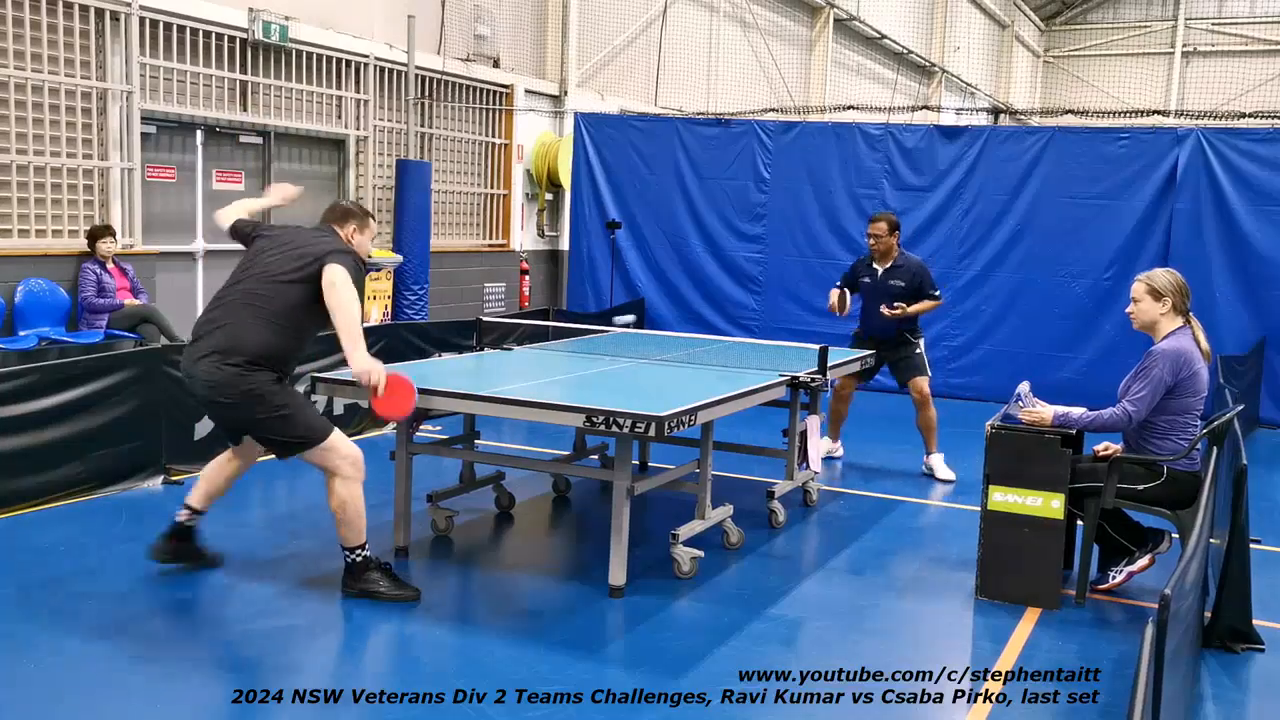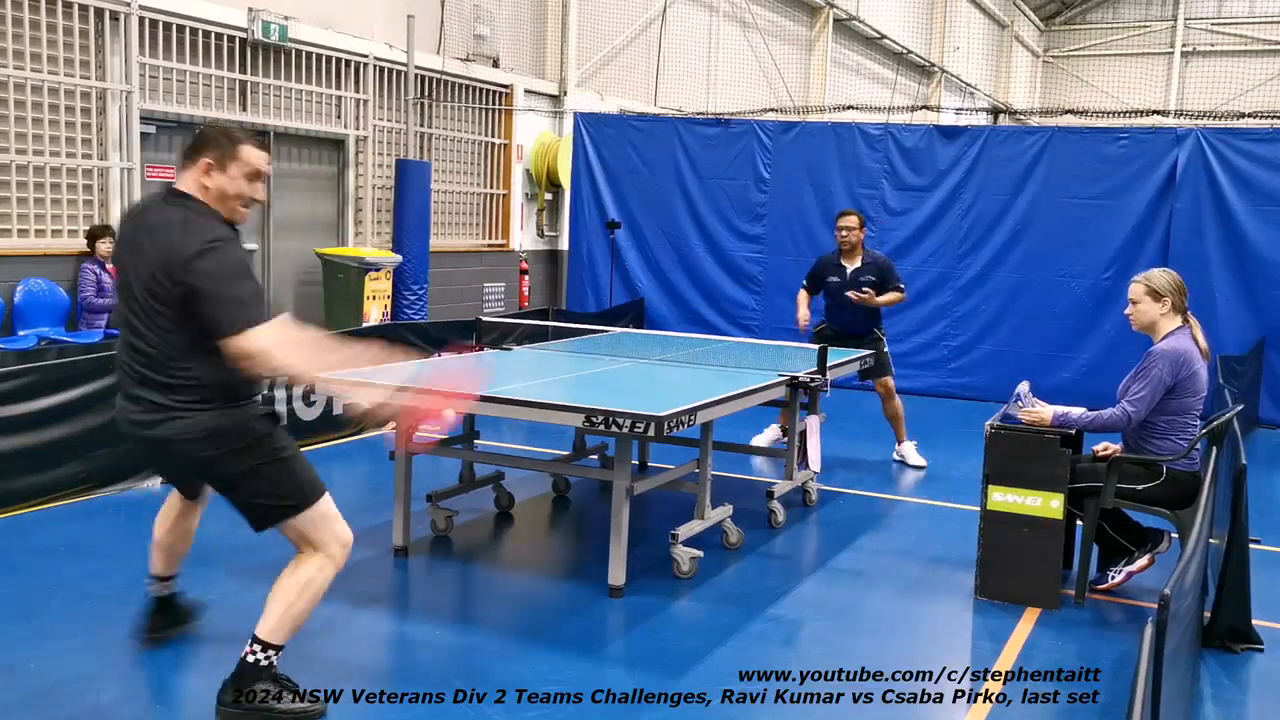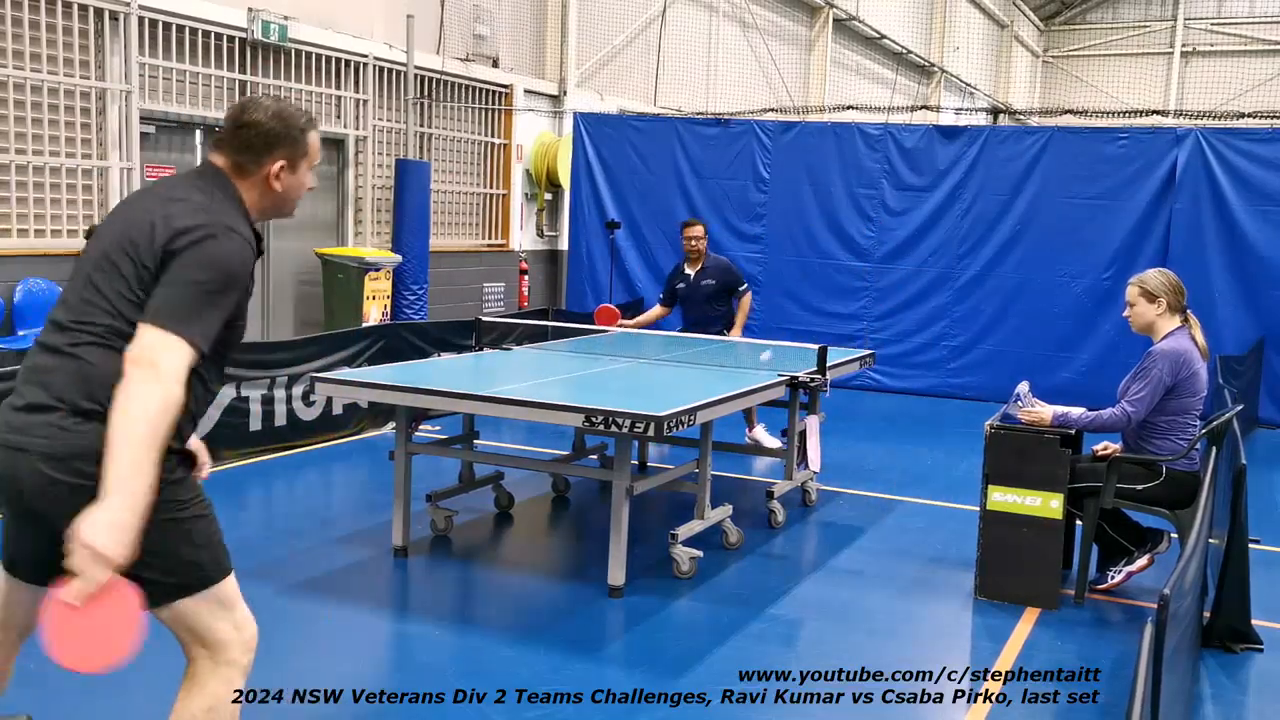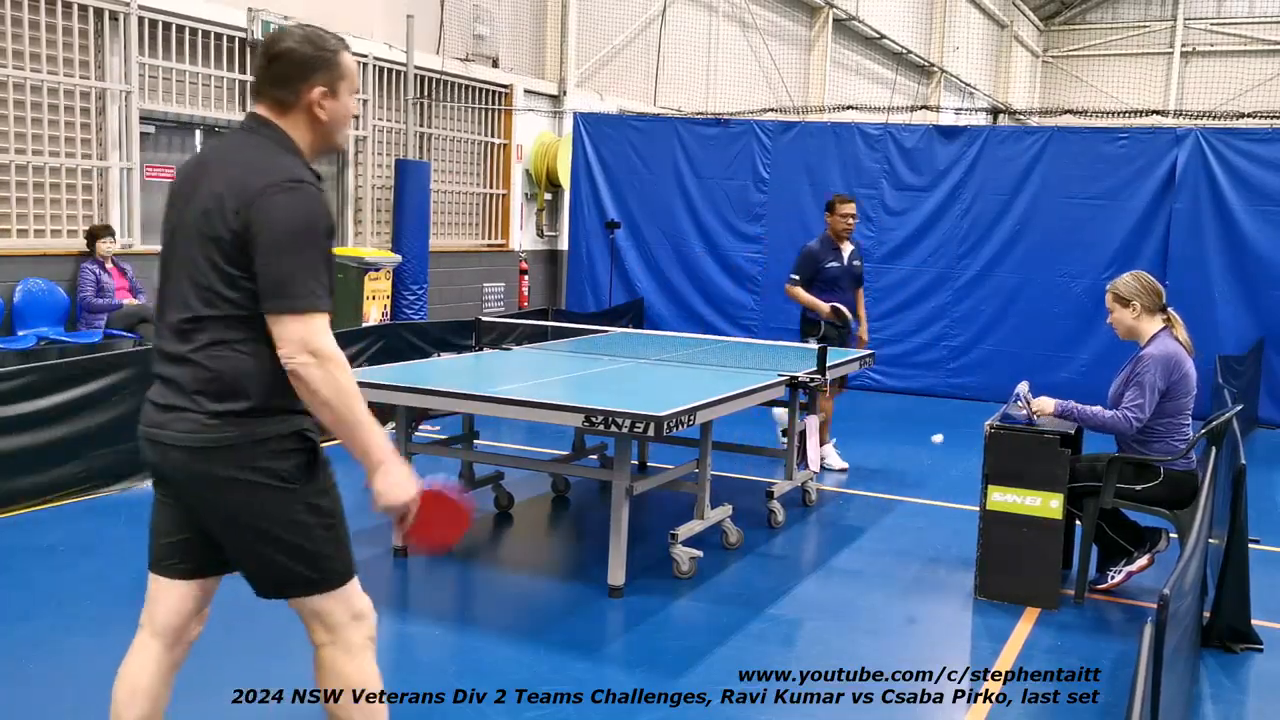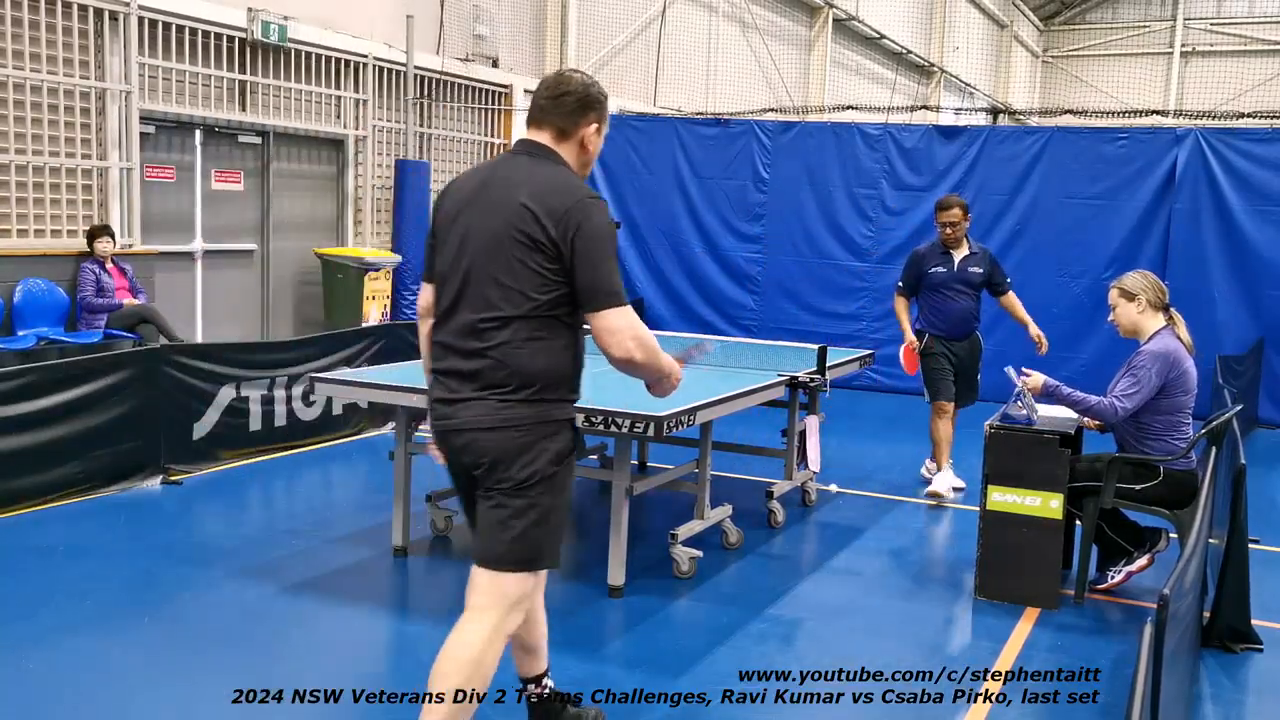
dt=1s
person 1, frame 1
left shoulder: (277, 236)
right shoulder: (340, 253)
left elbow: (226, 216)
right elbow: (337, 284)
left wrist: (271, 198)
right wrist: (358, 354)
left hip: (203, 363)
right hip: (245, 378)
left knee: (243, 450)
right knee: (345, 463)
left ankle: (180, 533)
right ankle: (361, 570)
person 1, frame 2
left shoulder: (145, 216)
right shoulder: (208, 247)
right elbow: (260, 348)
left hip: (149, 419)
right hip: (210, 427)
left knee: (188, 493)
right knee: (328, 543)
left ankle: (162, 604)
person 1, frame 3
left shoulder: (169, 198)
right shoulder: (222, 242)
right elbow: (154, 369)
left wrist: (173, 436)
right wrist: (119, 507)
right hip: (99, 456)
right knee: (227, 640)
person 1, frame 4
left shoulder: (206, 165)
right shoulder: (287, 191)
right elbow: (303, 351)
right wrist: (382, 461)
left hip: (181, 432)
right hip: (253, 446)
left knee: (168, 628)
right knee: (342, 625)
person 1, frame 5
left shoulder: (459, 190)
right shoulder: (577, 206)
left elbow: (432, 311)
right elbow: (621, 340)
right wrist: (666, 373)
left hip: (460, 416)
right hip: (525, 427)
left knee: (522, 571)
right knee: (495, 607)
person 2, frame 1
left shoulder: (1168, 353)
right shoulder: (1178, 345)
left elbow: (1127, 415)
left wrist: (1058, 417)
right wrist: (1124, 446)
left hip: (1168, 475)
right hip: (1161, 462)
left knee: (1066, 481)
left ankle: (1143, 542)
right ankle: (1118, 557)
person 2, frame 2
left shoulder: (1168, 353)
right shoulder: (1177, 345)
left elbow: (1127, 415)
left wrist: (1058, 417)
right wrist: (1123, 446)
left hip: (1167, 475)
right hip: (1160, 463)
left knee: (1065, 480)
left ankle: (1142, 542)
right ankle: (1119, 556)
person 2, frame 3
left shoulder: (1167, 353)
right shoulder: (1177, 345)
left elbow: (1127, 415)
left wrist: (1058, 418)
right wrist: (1123, 445)
left hip: (1167, 476)
right hip: (1162, 465)
left knee: (1065, 480)
left ankle: (1141, 543)
right ankle: (1119, 556)
person 2, frame 4
left shoulder: (1158, 356)
right shoulder: (1157, 348)
left elbow: (1128, 422)
left wrist: (1062, 408)
right wrist: (1101, 414)
left hip: (1165, 477)
right hip: (1156, 466)
left knee: (1064, 478)
right knee: (1065, 467)
left ankle: (1139, 542)
right ankle: (1119, 555)
person 2, frame 5
left shoulder: (1158, 353)
right shoulder: (1157, 346)
left elbow: (1114, 408)
right elbow: (1128, 409)
left wrist: (1049, 387)
right wrist: (1103, 422)
left hip: (1165, 476)
right hip: (1154, 465)
left knee: (1062, 478)
right knee: (1064, 467)
left ankle: (1140, 542)
right ankle: (1119, 556)
person 3, frame 1
left shoulder: (914, 267)
right shoulder: (861, 265)
left elbow: (935, 300)
right elbow: (838, 288)
left wrist: (908, 312)
right wrist: (835, 298)
left hip: (904, 341)
right hip: (867, 340)
left knee: (922, 394)
right knee: (842, 389)
left ankle: (933, 458)
right ankle: (832, 442)
person 3, frame 2
left shoulder: (879, 262)
right shoulder: (823, 263)
left elbow: (899, 294)
right elbow: (806, 290)
left wrist: (875, 301)
right wrist: (803, 310)
left hip: (868, 336)
right hip: (829, 334)
left knee: (887, 388)
left ankle: (904, 445)
right ankle: (779, 429)
person 3, frame 3
left shoulder: (722, 266)
right shoulder: (676, 274)
left elbow: (745, 296)
right elbow: (664, 306)
left wrist: (736, 330)
right wrist: (633, 323)
left hip: (721, 337)
right hip: (690, 336)
left ankle: (754, 430)
person 3, frame 4
left shoulder: (855, 252)
right shoulder: (813, 251)
right elbow: (791, 288)
left wrist: (862, 324)
right wrist: (819, 306)
left hip: (844, 330)
right hip: (819, 329)
left knee: (835, 386)
right knee: (827, 389)
left ankle: (789, 415)
right ankle: (824, 446)
person 3, frame 5
left shoulder: (984, 257)
right shoulder: (922, 255)
left elbow: (1005, 294)
right elbow: (901, 297)
left wrist: (1030, 325)
right wrist: (907, 331)
left hip: (969, 343)
right hip: (934, 343)
left knee: (956, 407)
right knee: (942, 407)
left ankle: (936, 463)
right ankle: (942, 474)
